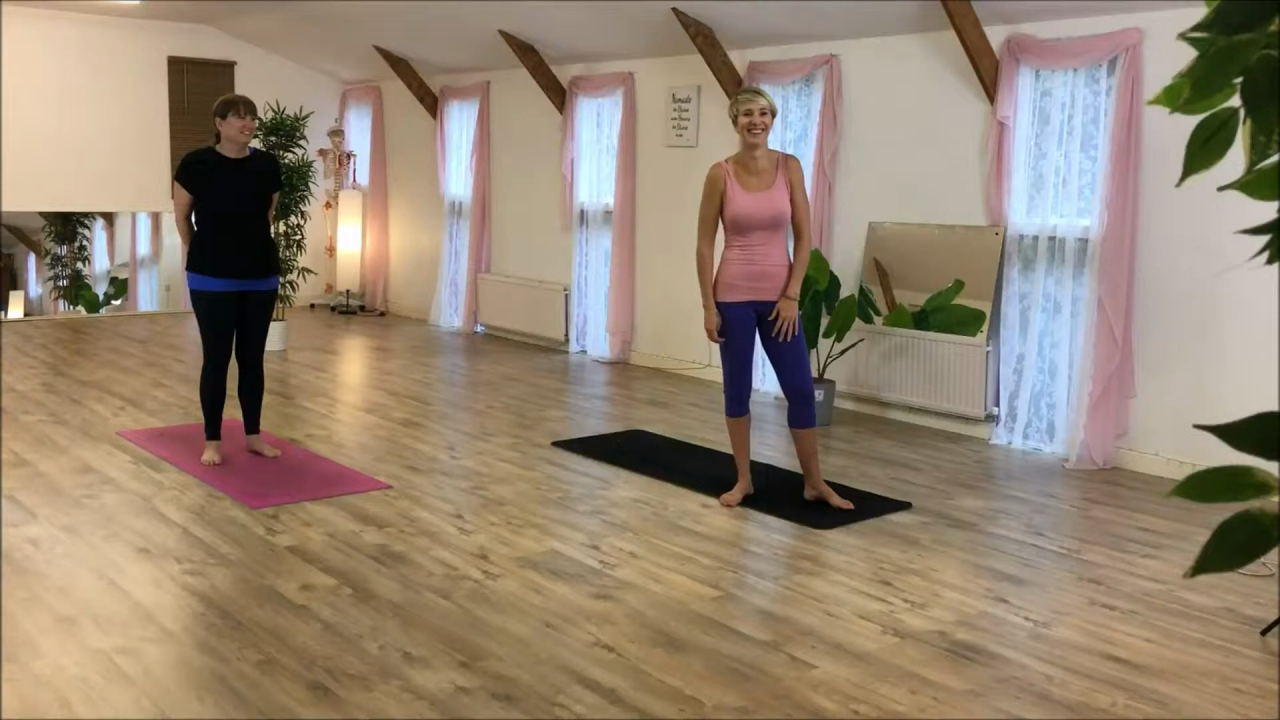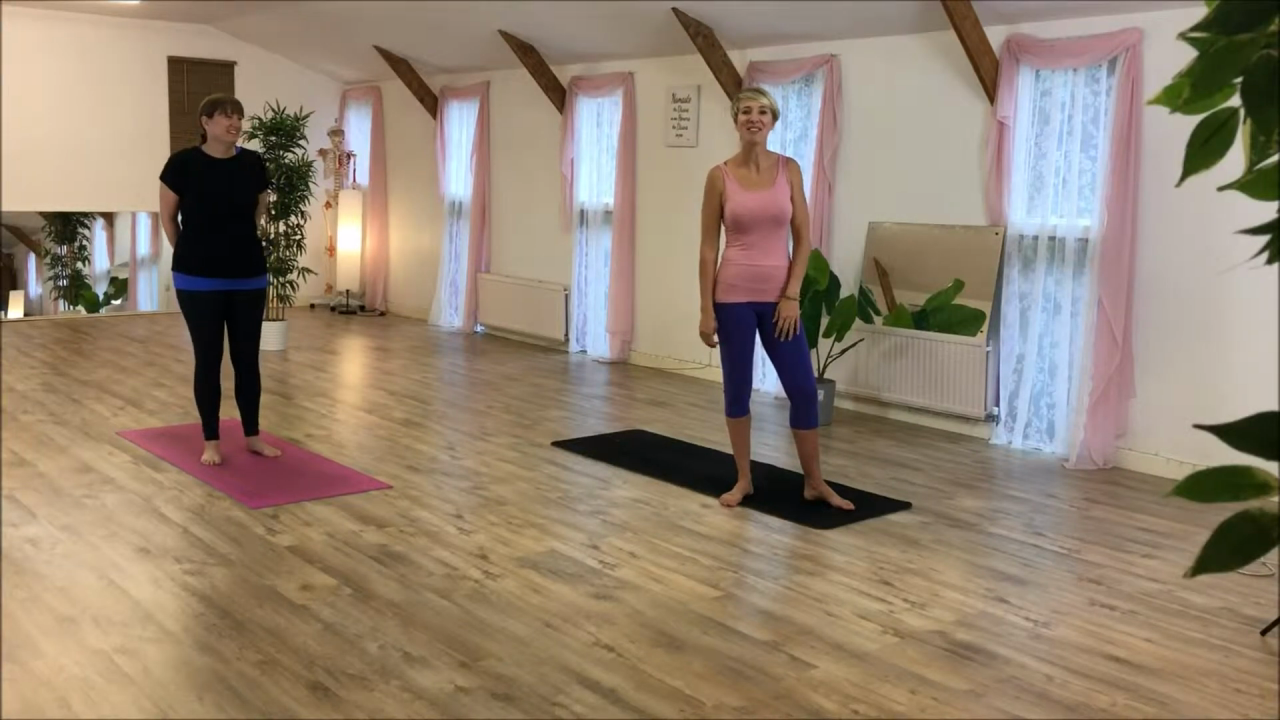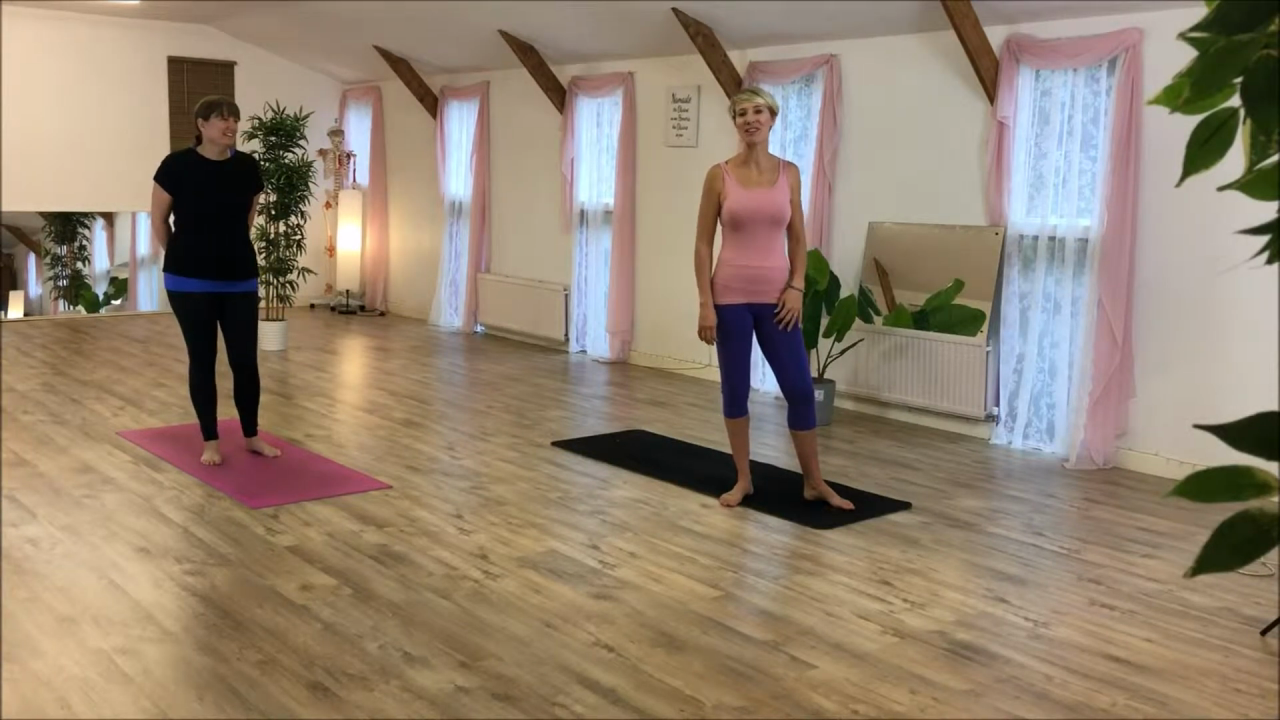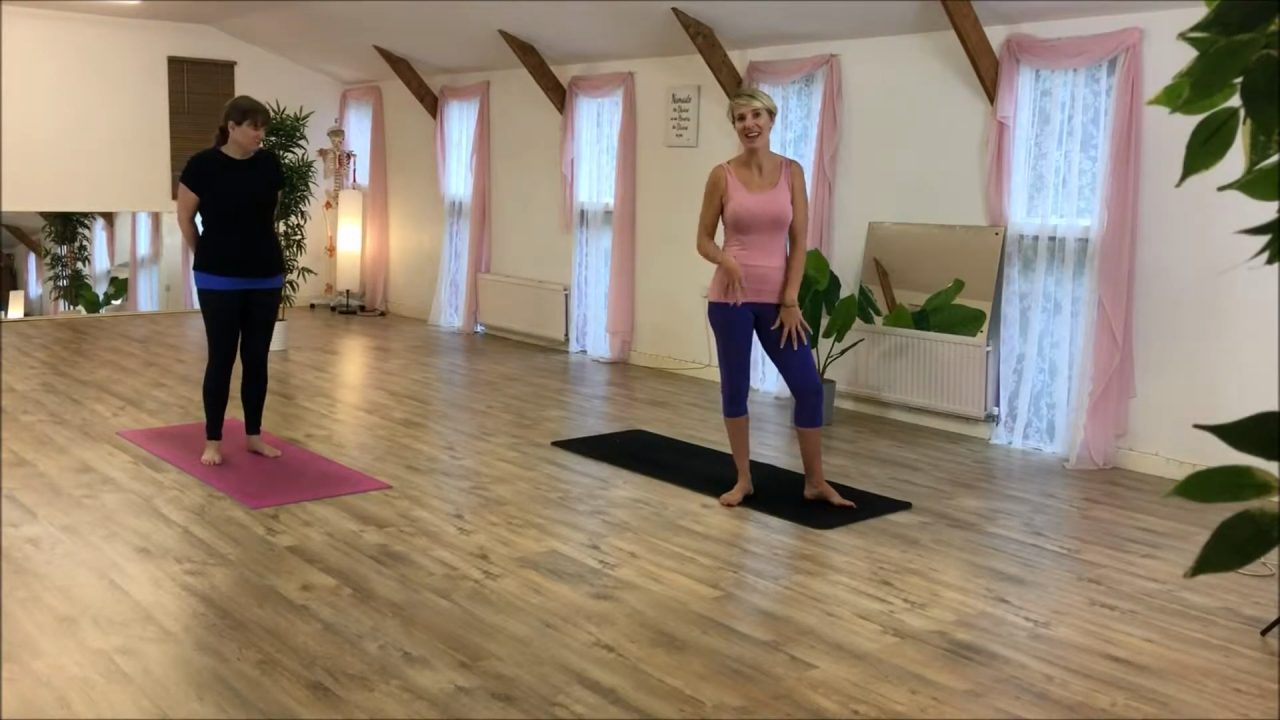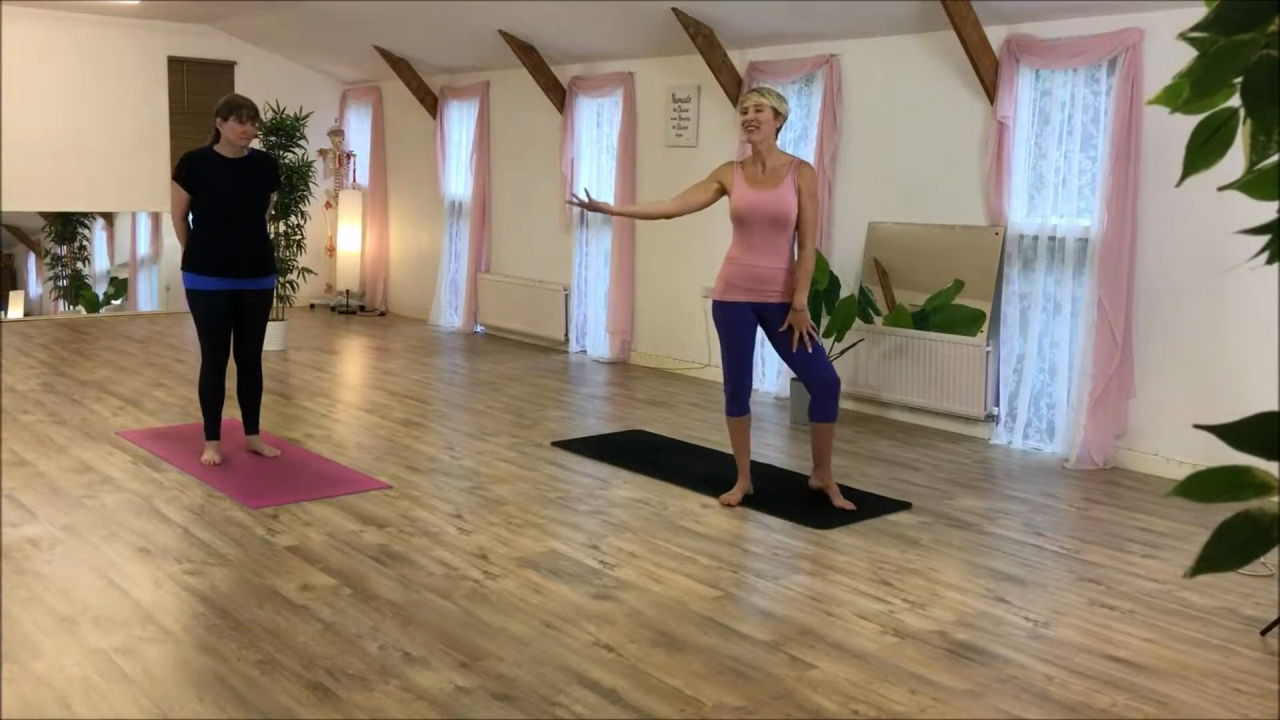
dt=1s
person 1, frame 1
left shoulder: (789, 167)
right shoulder: (720, 174)
left elbow: (804, 237)
right elbow: (704, 245)
left wrist: (791, 295)
right wrist: (709, 305)
left hip: (778, 294)
right hip: (734, 295)
left knee: (801, 390)
right knee: (737, 390)
left ankle: (815, 483)
right ankle: (743, 480)
person 1, frame 2
left shoulder: (789, 169)
right shoulder: (719, 176)
left elbow: (802, 239)
right elbow: (708, 246)
left wrist: (791, 295)
right wrist: (706, 307)
left hip: (778, 295)
right hip: (733, 295)
left knee: (803, 389)
right knee: (737, 389)
left ankle: (814, 482)
right ankle: (743, 479)
person 1, frame 3
left shoulder: (789, 173)
right shoulder: (719, 174)
left elbow: (797, 238)
right elbow: (703, 244)
left wrist: (797, 285)
right wrist: (705, 303)
left hip: (775, 296)
right hip: (731, 295)
left knee: (800, 389)
right knee: (735, 390)
left ankle: (814, 482)
right ankle: (743, 479)
person 1, frame 4
left shoulder: (792, 172)
right shoulder: (722, 175)
left elbow: (799, 243)
right elbow: (703, 239)
left wrist: (790, 301)
right wrist: (725, 260)
left hip: (776, 297)
right hip: (733, 296)
left knee: (808, 386)
right knee: (735, 388)
left ankle: (815, 481)
right ankle: (742, 479)
person 1, frame 5
left shoulder: (801, 172)
right shoulder: (729, 173)
left elbow: (807, 245)
right elbow: (671, 208)
left wrist: (799, 304)
right wrist: (608, 208)
left hip: (781, 297)
right hip: (734, 294)
left knee: (824, 381)
right knee: (737, 389)
left ankle: (823, 475)
right ankle: (743, 479)
person 2, frame 1
left shoulder: (268, 165)
right shoulder: (196, 164)
right elbow: (182, 217)
right wrist: (203, 255)
left hip: (261, 277)
right hip: (212, 280)
left knee: (252, 357)
right knee: (216, 358)
left ankle: (253, 435)
right ankle: (212, 441)
person 2, frame 2
left shoulder: (253, 164)
right shoulder: (182, 164)
right elbow: (168, 218)
right wrist: (190, 255)
left hip: (248, 278)
right hip: (198, 281)
left knee: (247, 358)
right knee: (208, 358)
left ankle: (253, 436)
right ankle: (211, 441)
person 2, frame 3
left shoulder: (247, 167)
right shoulder: (177, 165)
right elbow: (158, 220)
right wrist: (181, 258)
left hip: (240, 280)
right hip: (190, 283)
left knee: (245, 360)
right knee: (202, 360)
left ankle: (251, 436)
right ankle: (210, 441)
person 2, frame 4
left shoulder: (270, 164)
right shoulder: (203, 165)
right elbow: (185, 218)
right wrist: (207, 256)
left hip: (266, 277)
right hip: (219, 280)
left knee: (257, 357)
right knee: (221, 357)
left ankle: (254, 435)
right ankle: (213, 440)
person 2, frame 5
left shoulder: (265, 166)
right shoulder: (194, 164)
right elbow: (179, 218)
right wrist: (199, 256)
left hip: (257, 278)
right hip: (208, 281)
left knee: (250, 358)
right knee: (214, 358)
left ankle: (253, 436)
right ankle: (212, 441)
